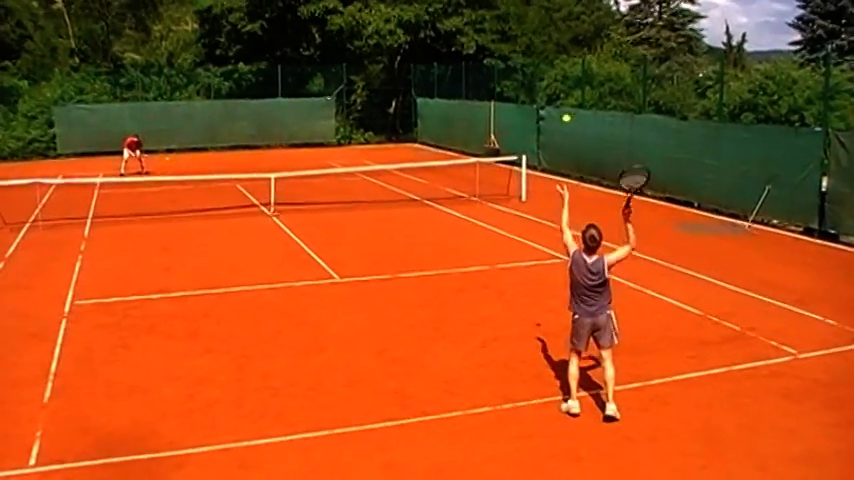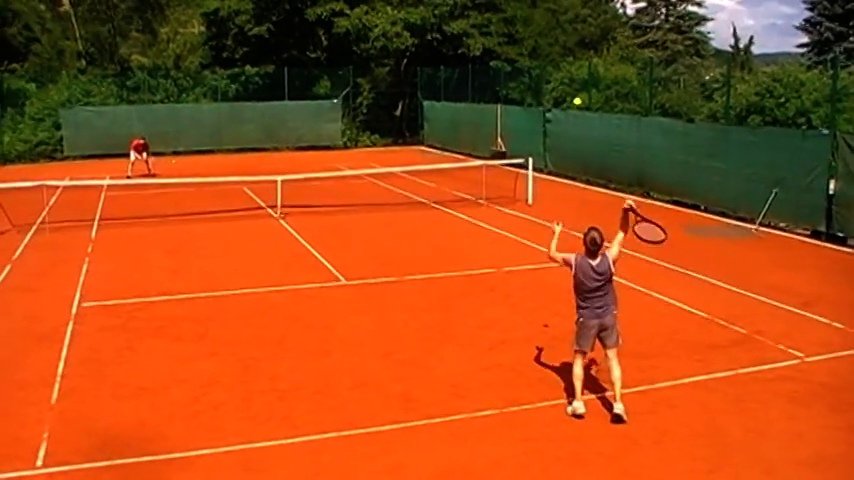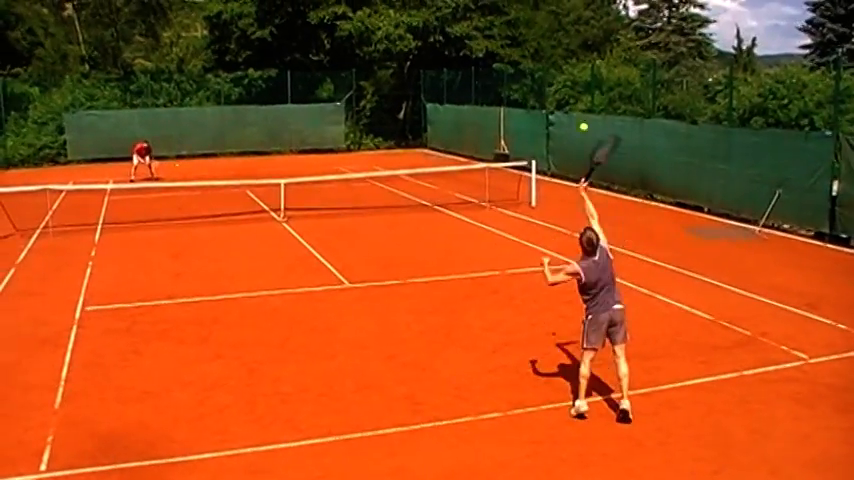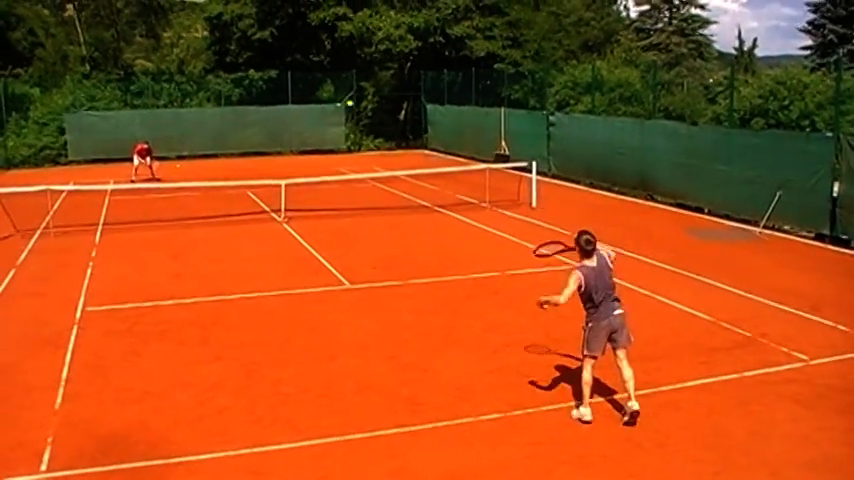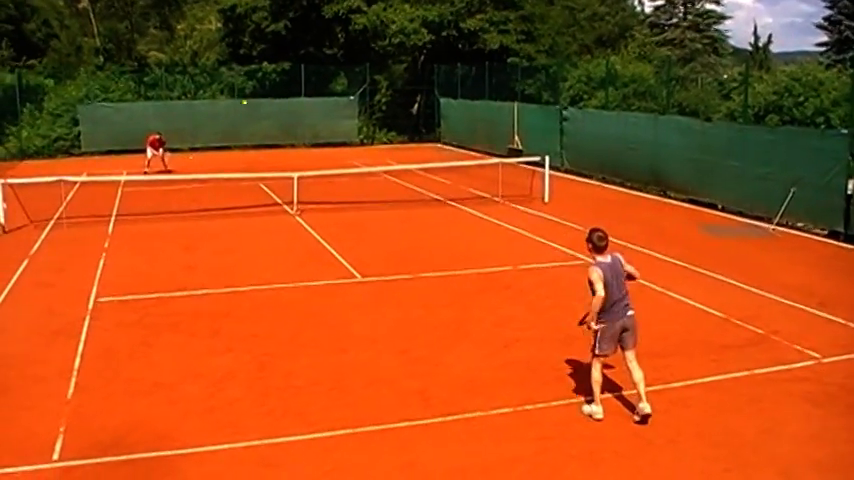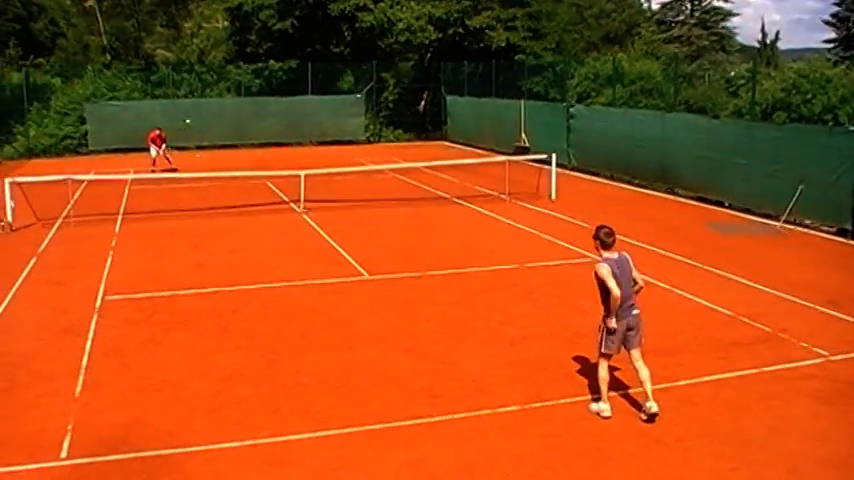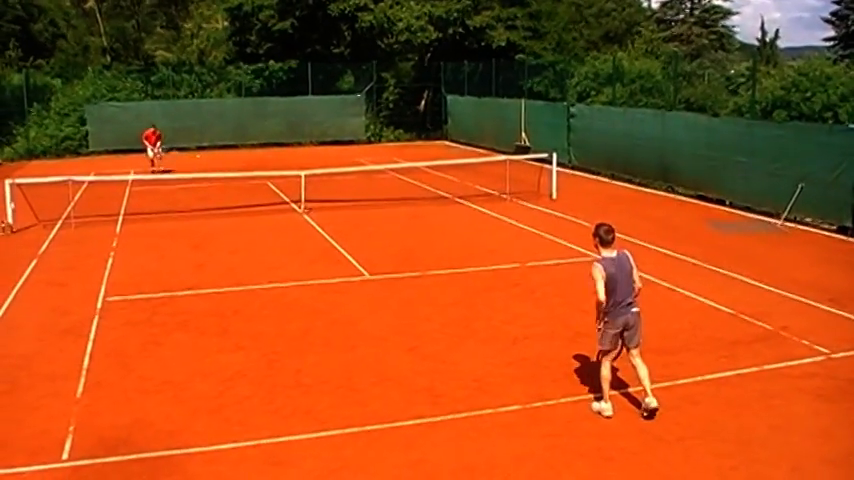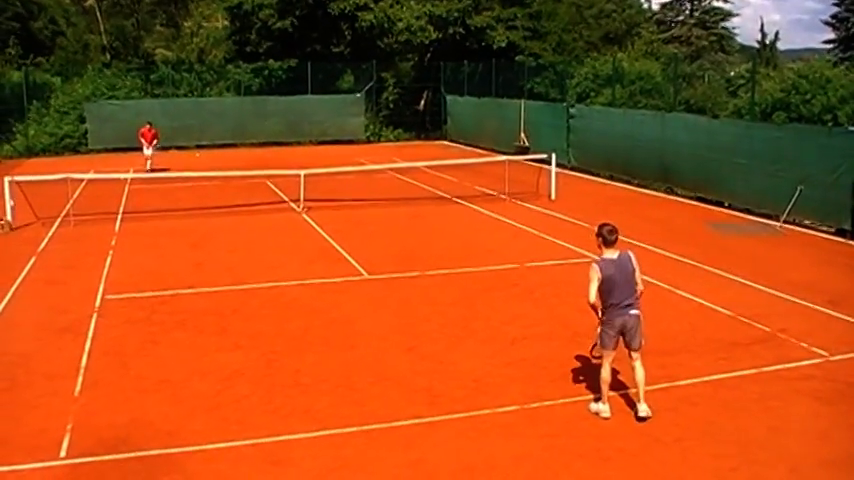
dt=0.2s
person 1, frame 1
left shoulder: (574, 255)
right shoulder: (606, 261)
left elbow: (564, 230)
right elbow: (631, 246)
left wrist: (566, 200)
right wrist: (627, 219)
left hip: (580, 317)
right hip: (603, 316)
left knee: (574, 357)
right knee: (607, 359)
left ankle: (572, 401)
right ankle: (610, 405)
person 1, frame 2
left shoulder: (575, 262)
right shoulder: (609, 259)
left elbow: (552, 253)
right elbow: (621, 234)
left wrist: (556, 233)
right wrist: (625, 212)
left hip: (586, 319)
right hip: (609, 317)
left knee: (579, 360)
right knee: (613, 360)
left ankle: (578, 403)
right ankle: (617, 405)
person 1, frame 3
left shoulder: (578, 267)
right shoulder: (604, 249)
left elbow: (551, 280)
right elbow: (595, 220)
left wrist: (546, 266)
right wrist: (585, 196)
left hip: (595, 314)
right hip: (616, 310)
left knee: (587, 359)
right knee: (621, 356)
left ankle: (580, 402)
right ankle: (624, 401)
person 1, frame 4
left shoulder: (579, 274)
right shoulder: (604, 256)
left elbow: (562, 299)
right elbow: (612, 254)
left wrist: (544, 300)
right wrist: (597, 248)
left hip: (597, 322)
right hip: (617, 315)
left knee: (588, 365)
right knee: (622, 361)
left ankle: (585, 409)
right ankle: (632, 402)
person 1, frame 5
left shoulder: (595, 270)
right shoulder: (618, 258)
left elbow: (600, 295)
right elbow: (635, 275)
left wrist: (591, 318)
left hip: (608, 322)
right hip: (628, 317)
left knee: (596, 363)
right knee: (632, 362)
left ankle: (596, 407)
right ankle: (643, 404)
person 1, frame 6
left shoulder: (602, 266)
right shoulder: (625, 257)
left elbow: (616, 293)
right elbow: (640, 284)
left wrist: (610, 317)
left hip: (616, 321)
right hip: (633, 316)
left knee: (604, 362)
right knee: (637, 360)
left ankle: (604, 405)
right ankle: (650, 403)
person 1, frame 7
left shoulder: (598, 266)
right shoulder: (626, 256)
left elbow: (601, 299)
right elbow: (638, 286)
left wrist: (599, 317)
left hip: (612, 318)
right hip: (632, 314)
left knee: (605, 361)
right knee: (636, 358)
left ankle: (606, 404)
right ankle: (650, 399)
person 1, frame 8
left shoulder: (597, 267)
right shoulder: (630, 257)
left elbow: (592, 299)
right elbow: (640, 288)
left wrist: (599, 313)
left hip: (611, 318)
right hip: (633, 315)
left knee: (606, 362)
right knee: (636, 361)
left ankle: (603, 405)
right ankle: (642, 405)
